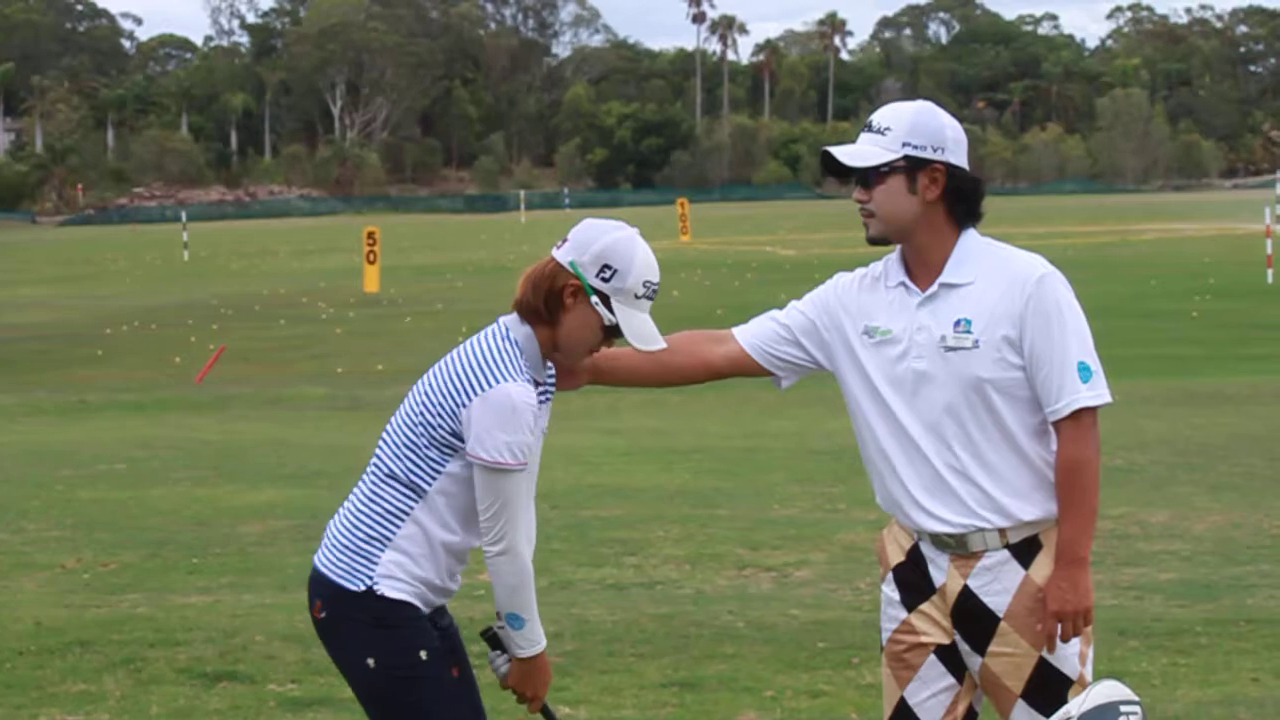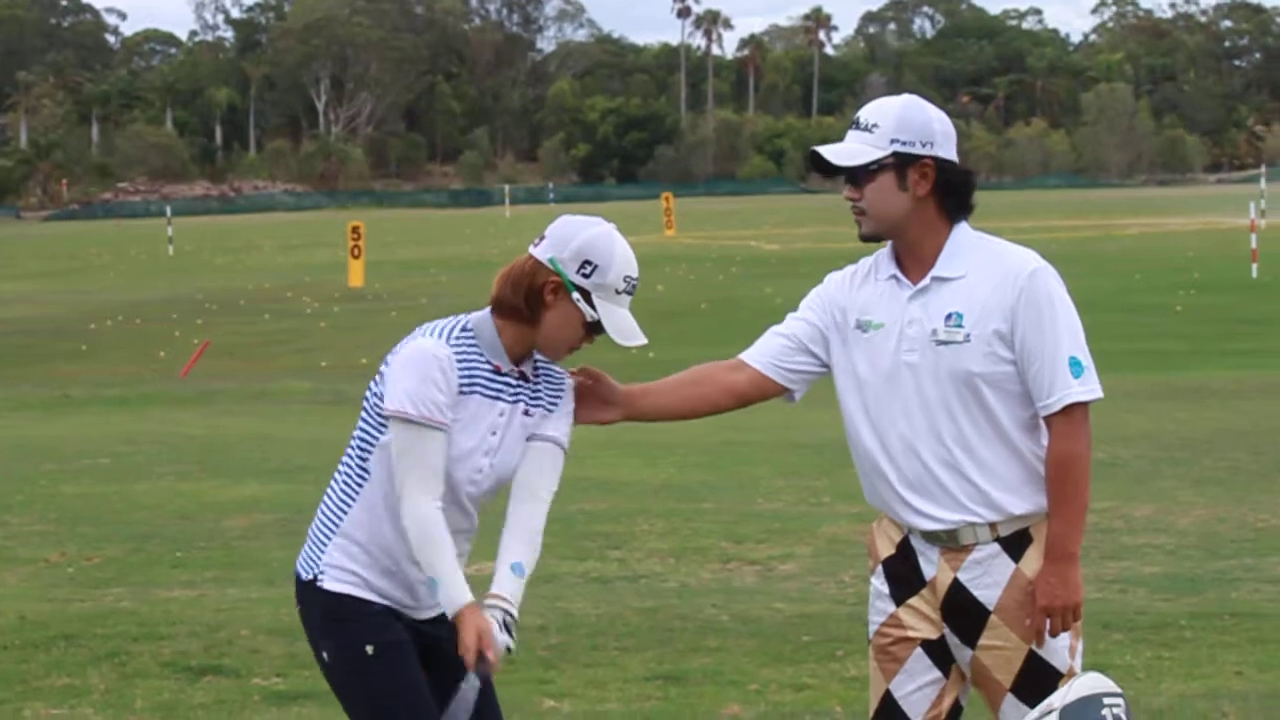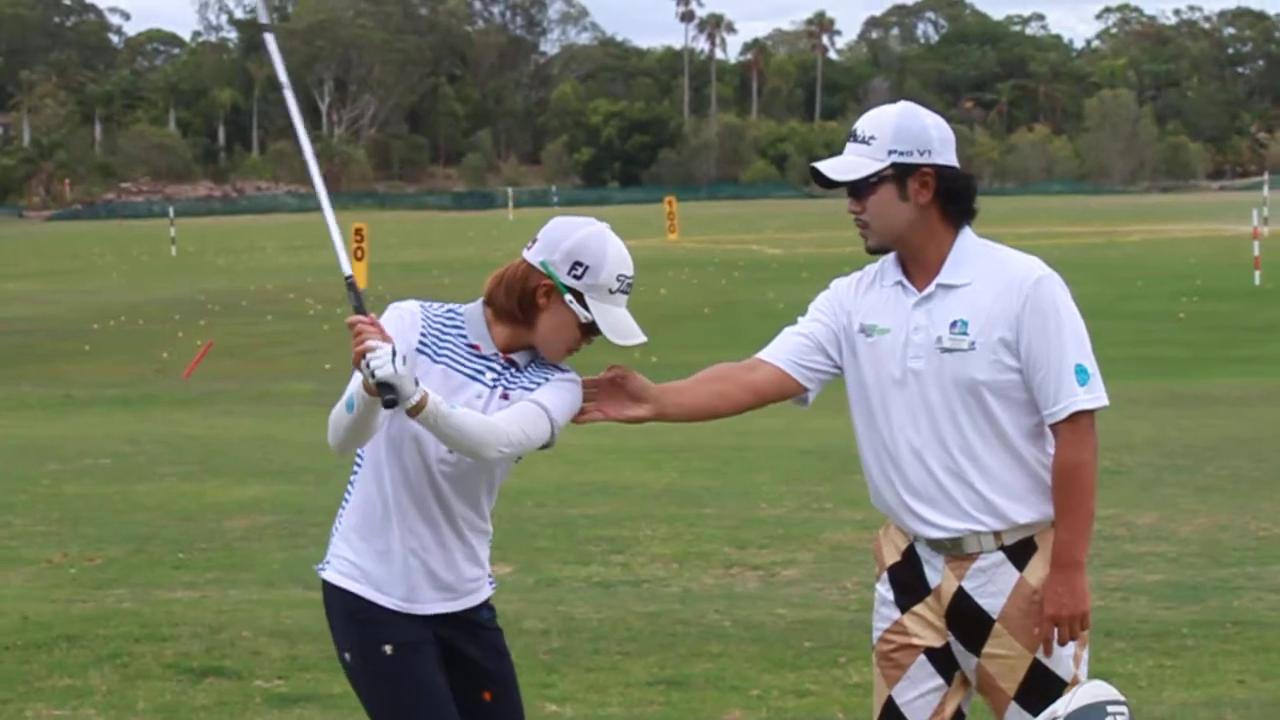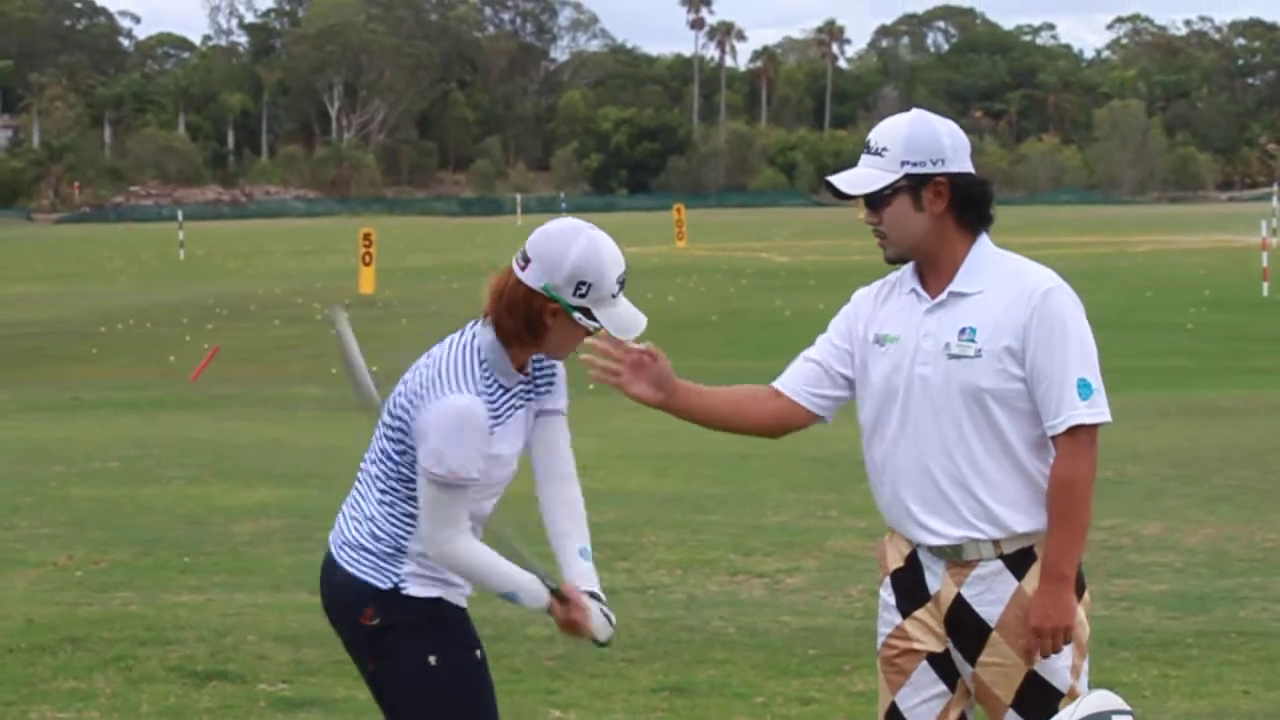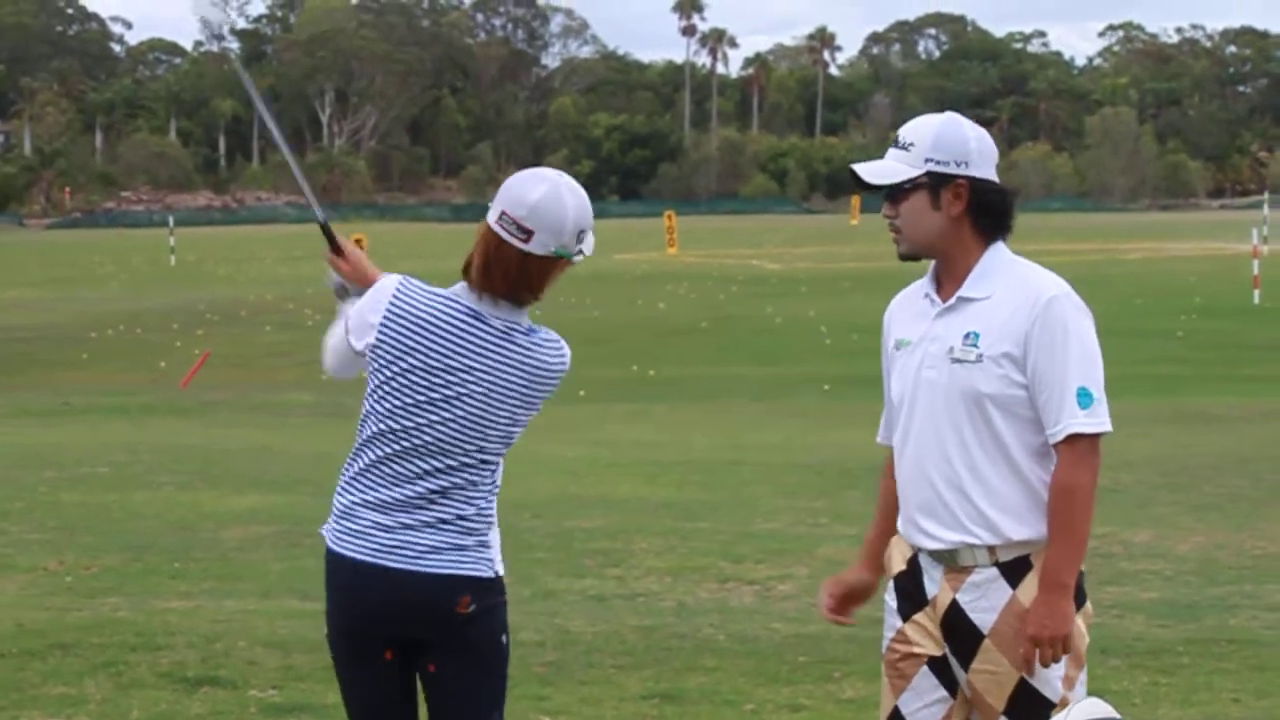
dt=0.5s
person 1, frame 1
left shoulder: (1028, 285)
right shoulder: (849, 301)
left elbow: (1076, 428)
right elbow: (721, 350)
left wrist: (1073, 566)
right wrist: (593, 367)
left hip: (1023, 566)
right hip: (917, 568)
person 1, frame 2
left shoulder: (1020, 279)
right shoulder: (845, 294)
left elbow: (1068, 422)
right elbow: (743, 376)
left wrist: (1063, 560)
right wrist: (629, 402)
left hip: (1013, 559)
right hip: (907, 561)
person 1, frame 3
left shoulder: (1024, 287)
right shoulder: (853, 300)
left elbow: (1074, 431)
right elbow: (758, 376)
left wrist: (1069, 570)
right wrist: (656, 401)
left hip: (1017, 567)
right hip: (912, 568)
person 1, frame 4
left shoulder: (1034, 298)
right shoulder: (871, 308)
left elbow: (1075, 448)
right elbow: (783, 408)
left wrist: (1057, 583)
right wrist: (674, 394)
left hip: (1017, 578)
right hip: (915, 578)
person 1, frame 5
left shoulder: (1041, 304)
right shoulder: (904, 311)
left elbow: (1078, 455)
left wrist: (1055, 593)
right wrist: (868, 562)
left hip: (1016, 583)
right hip: (919, 583)
person 2, frame 1
left shoulder: (532, 369)
right shoulder: (507, 389)
left elbow: (520, 508)
right elbow: (502, 540)
left wrist: (515, 631)
right wrist: (529, 648)
left hip: (404, 592)
right hip: (367, 599)
person 2, frame 2
left shoulder: (552, 393)
right shoulder: (434, 356)
left elbow: (532, 506)
right elbow: (417, 503)
left wrist: (500, 609)
right wrist: (464, 609)
left hip: (430, 599)
right hip: (352, 592)
person 2, frame 3
left shoulder: (557, 386)
right shoulder: (413, 324)
left elbow: (492, 440)
right elbow: (342, 436)
left wrist: (412, 395)
right wrist: (370, 382)
left hip: (462, 599)
right hip: (371, 594)
person 2, frame 4
left shoulder: (540, 368)
right shoulder: (459, 404)
left elbow: (558, 484)
right elbow: (444, 545)
left wrist: (582, 585)
right wrist: (545, 600)
right hip: (401, 599)
person 2, frame 5
left shoulder: (394, 302)
right shoulder: (549, 359)
left elbow: (337, 361)
left wrist: (357, 293)
left hip: (355, 572)
right hip: (459, 588)
